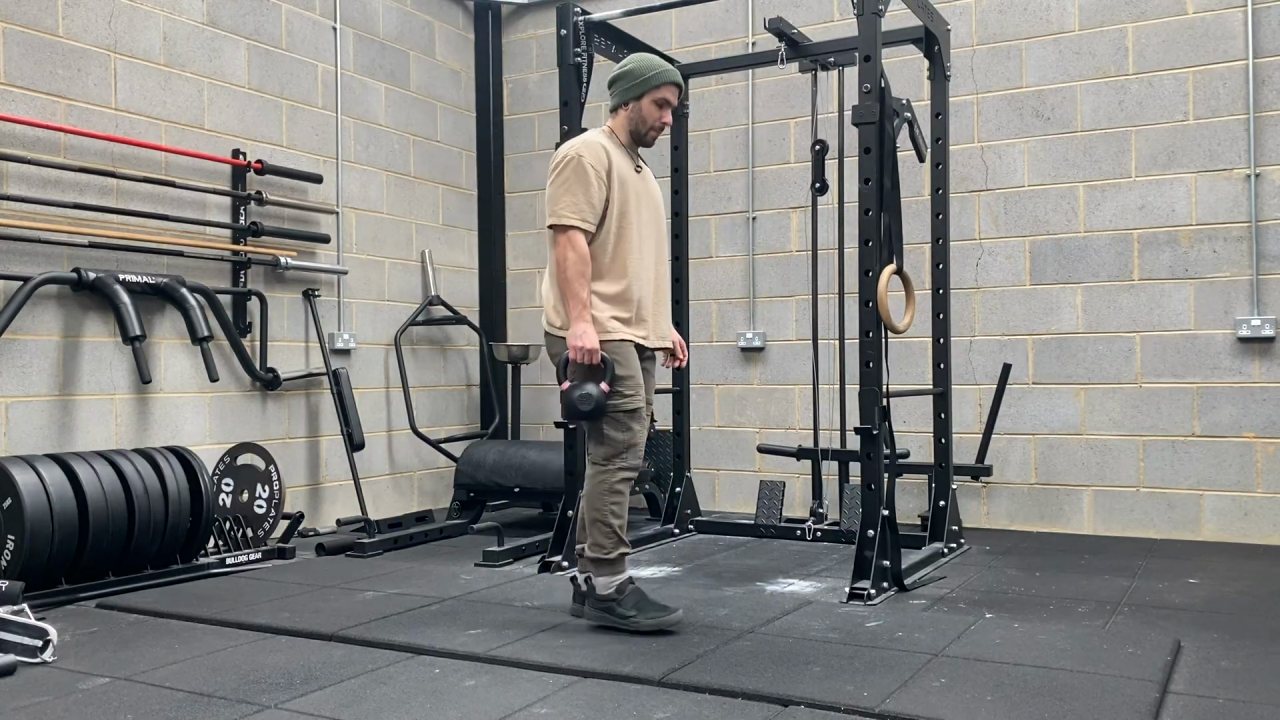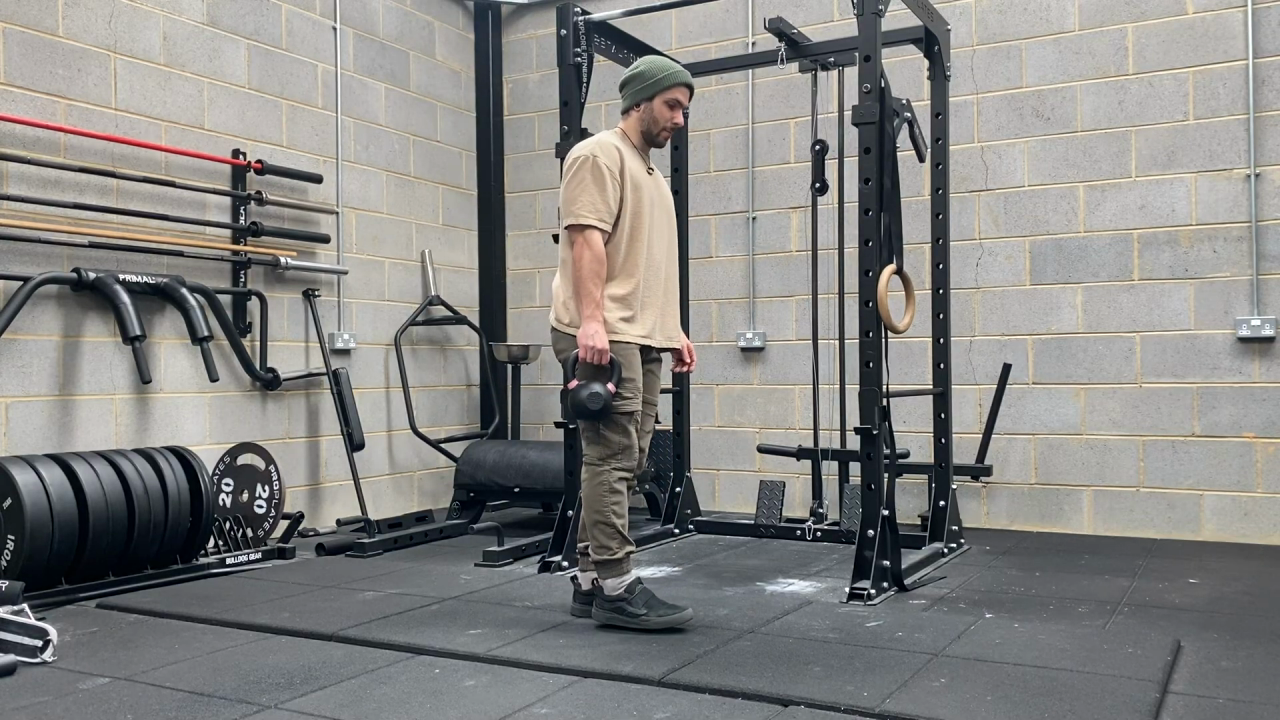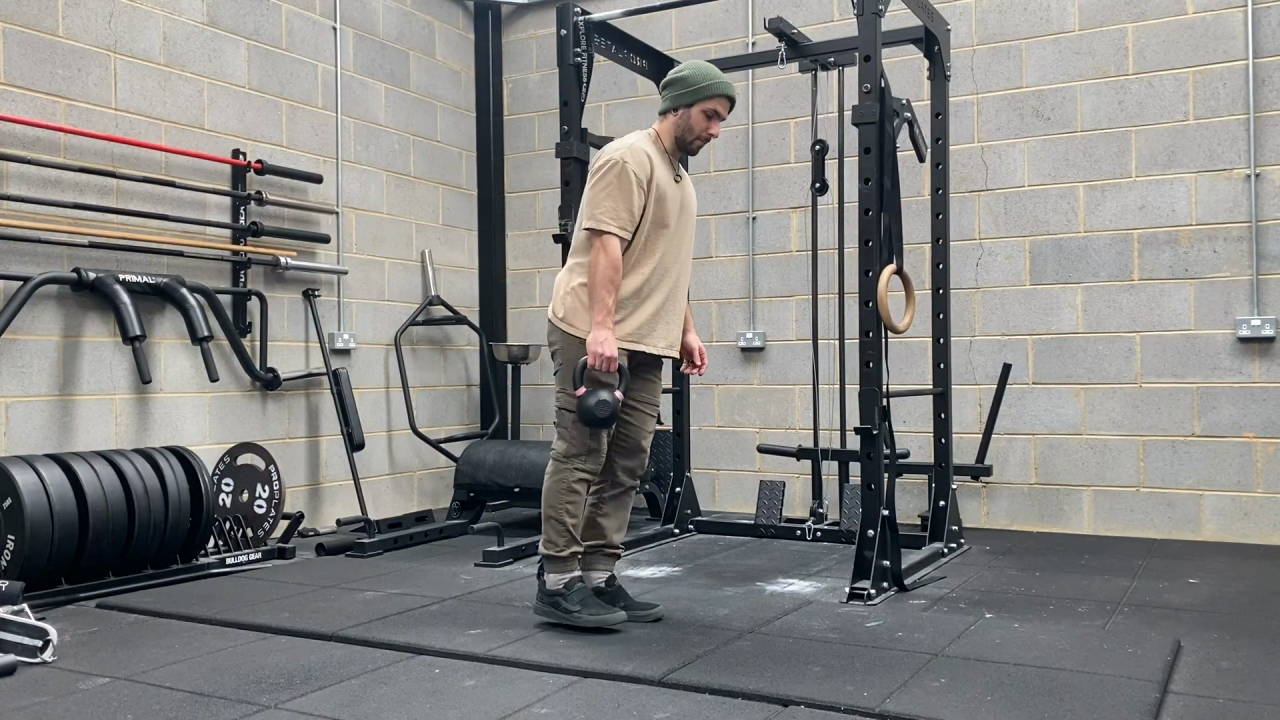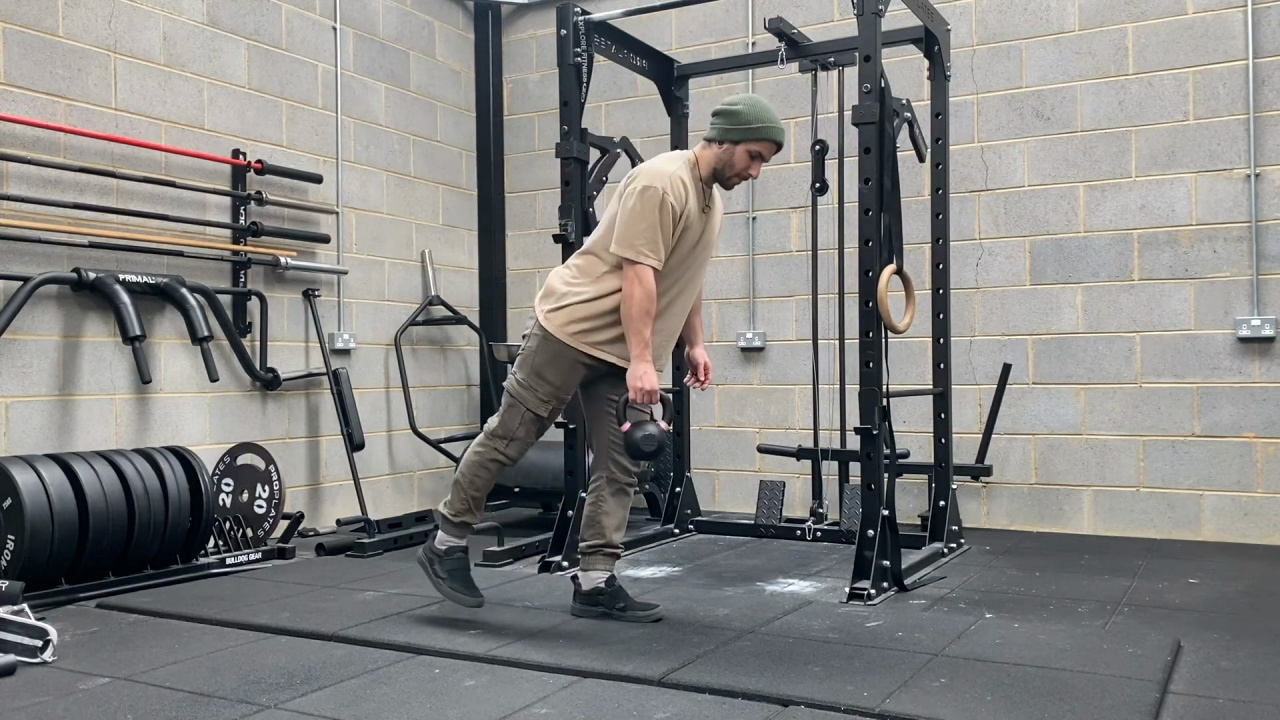
dt=0.7s
person 1, frame 1
left shoulder: (639, 171)
right shoulder: (587, 154)
right elbow: (571, 240)
left wrist: (663, 325)
right wrist: (581, 322)
left hip: (634, 335)
right hip: (596, 334)
left knee: (618, 459)
right knee: (617, 455)
left ankle: (591, 580)
right ankle: (609, 586)
person 1, frame 2
left shoulder: (650, 172)
right shoulder: (599, 155)
right elbow: (587, 240)
left wrist: (673, 329)
right wrist: (592, 321)
left hip: (642, 338)
right hip: (604, 335)
left knee: (624, 460)
right knee: (612, 457)
left ankle: (591, 581)
right ankle: (616, 586)
person 1, frame 3
left shoulder: (680, 176)
right shoulder: (628, 158)
right elbow: (605, 246)
left wrist: (686, 330)
right wrist: (601, 329)
left hip: (644, 342)
right hip: (594, 334)
left knee: (626, 463)
right knee: (579, 454)
left ankle: (596, 578)
right ankle: (557, 581)
person 1, frame 4
left shoulder: (709, 198)
right shoulder: (660, 184)
left elbow: (685, 280)
right elbow: (639, 277)
left wrist: (695, 343)
right wrist: (642, 363)
left hip: (622, 346)
right hip: (572, 329)
left knee: (620, 466)
right knee: (509, 436)
left ankle: (594, 581)
right ankle: (446, 543)
